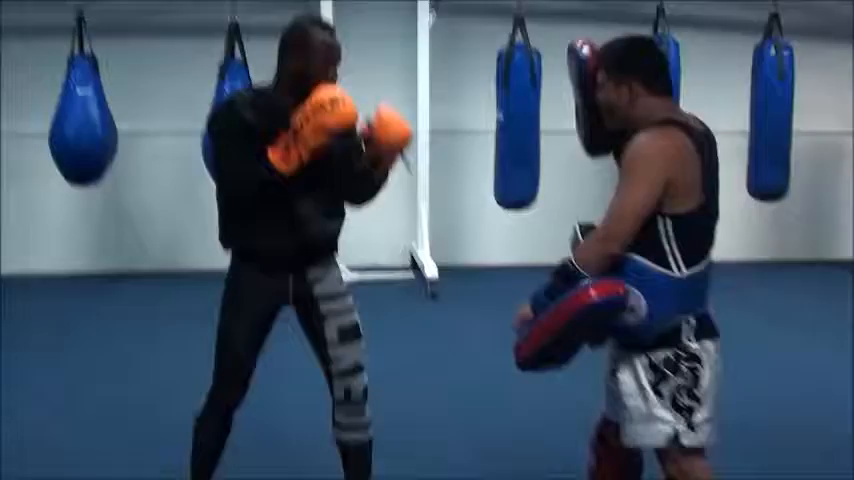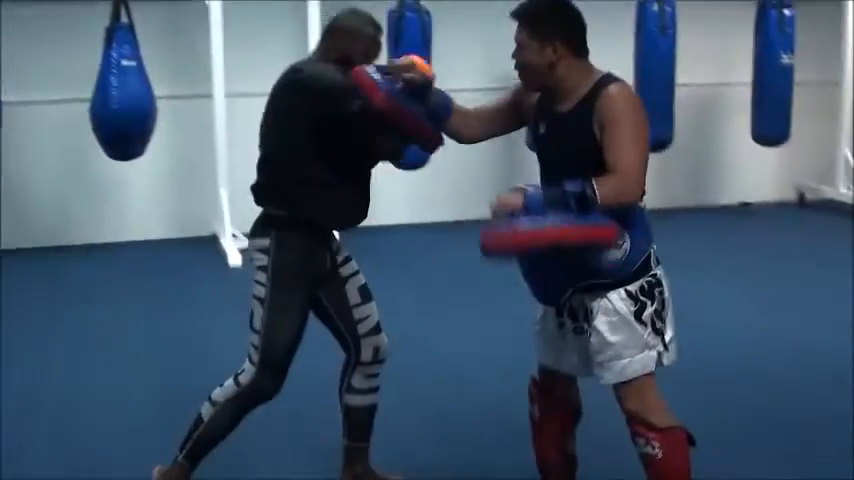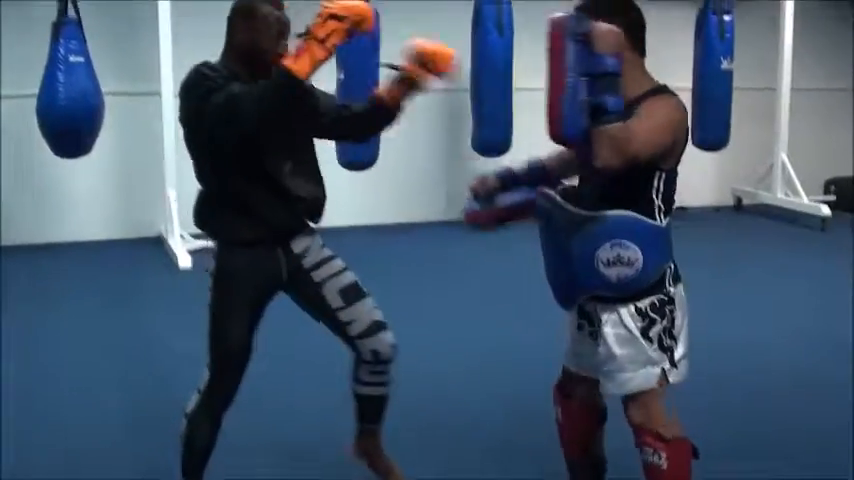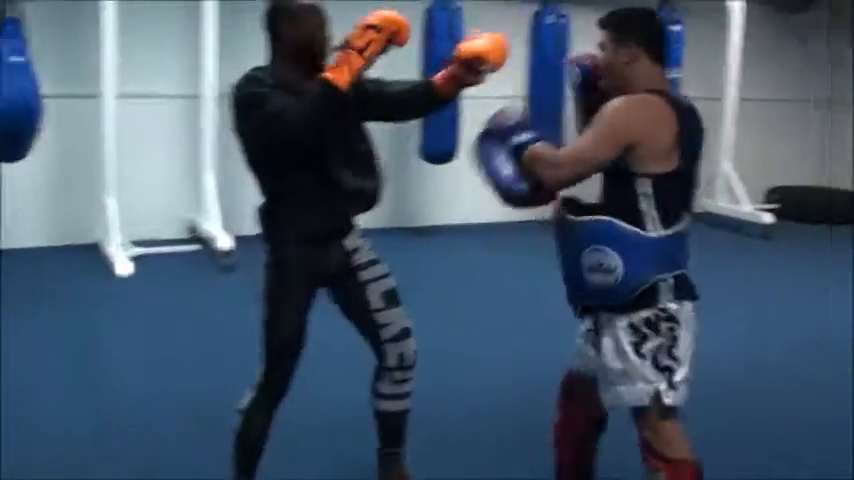
dt=0.7s
person 1, frame 1
right shoulder: (238, 112)
left elbow: (356, 192)
right elbow: (235, 191)
left wrist: (380, 161)
left hip: (316, 267)
right hip: (255, 269)
left knee: (351, 385)
right knee: (226, 391)
person 1, frame 2
left shoulder: (318, 89)
right shoulder: (311, 82)
right elbow: (380, 127)
left hip: (318, 240)
right hip: (286, 243)
left knee: (369, 348)
right knee: (262, 375)
person 1, frame 3
left shoulder: (287, 94)
right shoulder: (204, 86)
left elbow: (352, 124)
right elbow: (246, 113)
left wrist: (406, 80)
right wrist: (312, 48)
left hip: (298, 242)
right hip: (242, 253)
left knee: (377, 344)
right knee: (222, 381)
person 1, frame 4
left shoulder: (337, 81)
right shoulder: (255, 90)
left elbow: (403, 102)
right elbow: (297, 129)
left wrist: (458, 74)
right wrist: (351, 61)
left hip: (343, 238)
right hip: (293, 248)
left knee: (398, 349)
right knee: (277, 374)
person 2, frame 1
left shoulder: (654, 145)
right shoulder: (688, 131)
left elbow: (608, 242)
left wrist: (543, 300)
left hip: (668, 337)
right knee: (612, 440)
person 2, frame 2
left shoulder: (613, 99)
right shoulder: (536, 97)
left elbow: (626, 188)
right elbow: (470, 126)
left wrist: (537, 201)
right wrist: (420, 91)
left hip: (619, 280)
right hip: (566, 278)
left knee: (639, 400)
right knee: (551, 384)
person 2, frame 3
left shoulder: (662, 109)
right shoulder: (602, 99)
left elbow: (611, 154)
right elbow: (568, 161)
right wrist: (507, 179)
left hip: (639, 290)
left knee: (644, 407)
right knee: (574, 389)
person 2, frame 4
left shoulder: (631, 110)
right shoulder: (677, 112)
left elbow: (555, 170)
right elbow: (598, 161)
left wrist: (513, 132)
right wrist: (592, 94)
left hip: (648, 297)
right hip: (622, 291)
left knee: (656, 420)
right knee: (579, 390)
